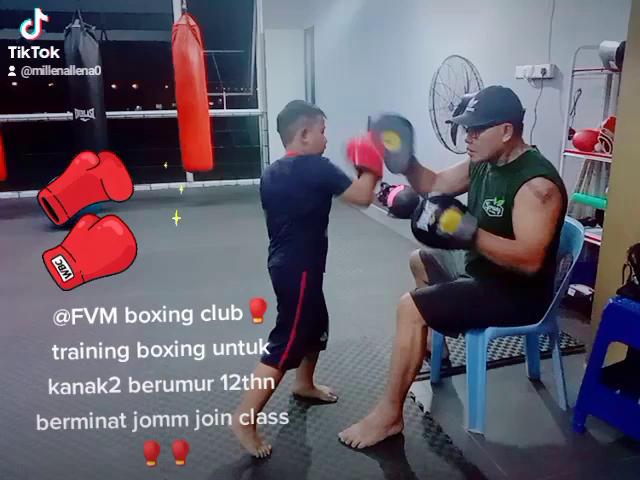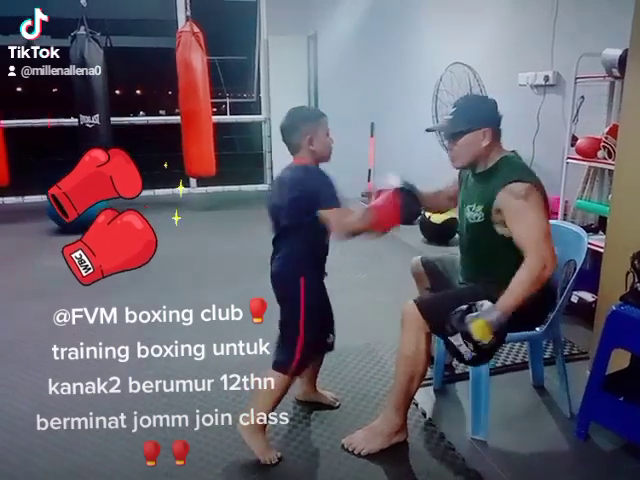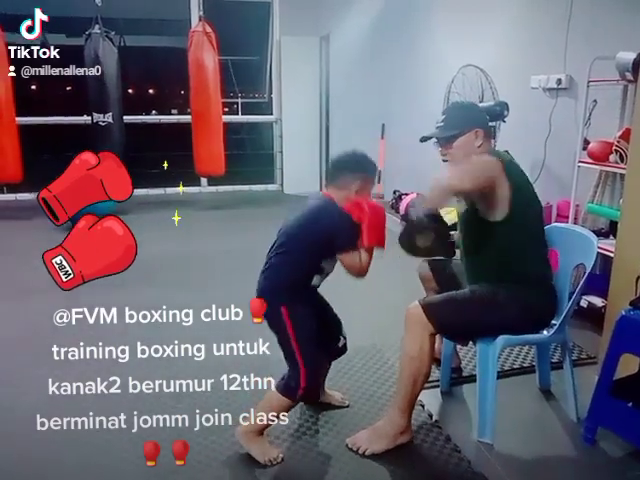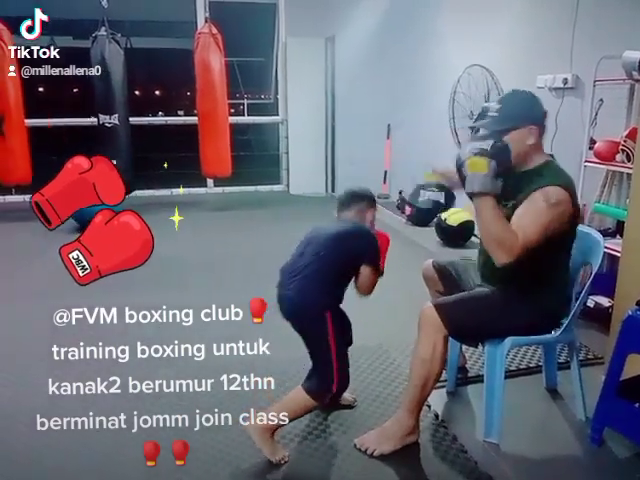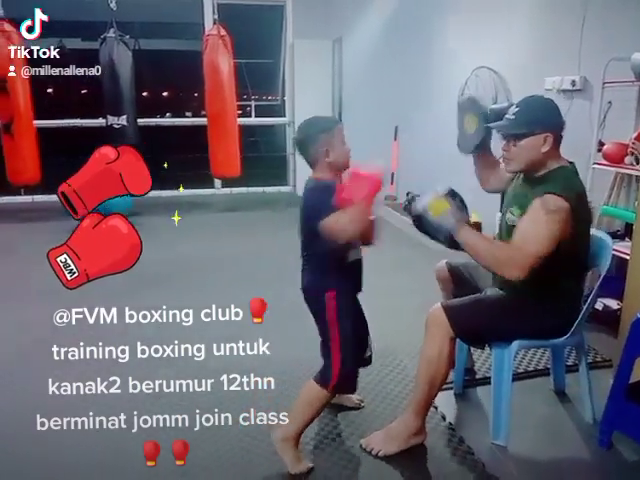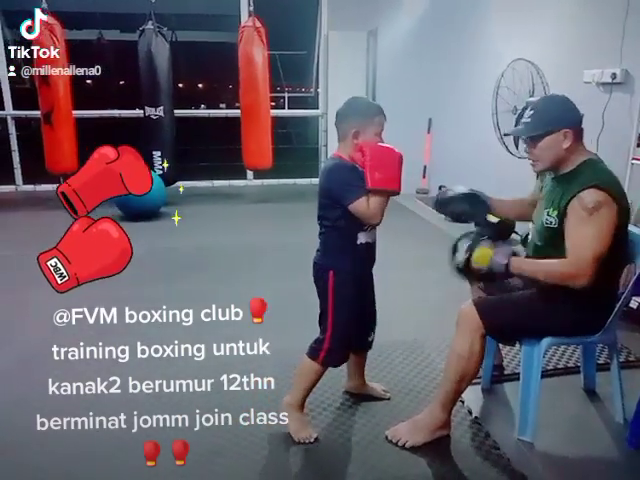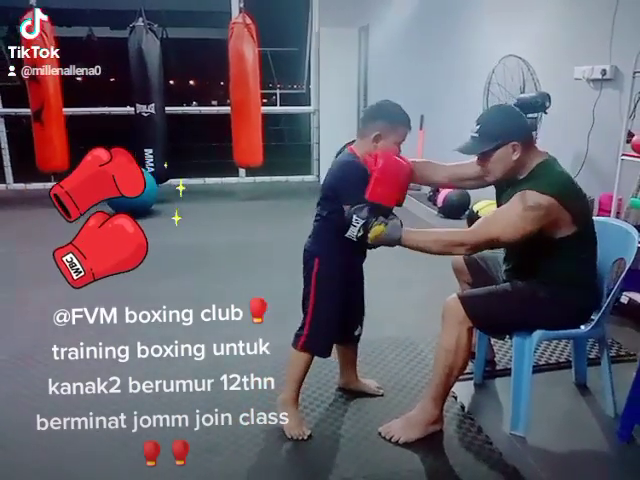
dt=0.7s
person 1, frame 1
left shoulder: (536, 182)
right shoulder: (487, 162)
left elbow: (530, 259)
right elbow: (436, 185)
left wrist: (469, 233)
right wrist: (405, 162)
left hip: (518, 293)
right hip: (484, 273)
left knee: (411, 307)
right knee: (422, 259)
left ankle: (389, 416)
person 1, frame 2
left shoulder: (515, 187)
right shoulder: (474, 171)
left elbow: (541, 262)
right elbow: (442, 202)
left wrist: (496, 315)
left hip: (514, 300)
right hip: (484, 281)
left knee: (416, 314)
right knee: (423, 266)
left ankle: (393, 424)
right ankle: (437, 347)
person 1, frame 3
left shoulder: (489, 164)
right shoulder: (490, 169)
left elbow: (453, 183)
left wrist: (421, 213)
left hip: (523, 299)
right hip: (499, 280)
left knee: (419, 315)
left ankle: (398, 424)
person 1, frame 4
left shoulder: (551, 191)
right shoulder: (503, 161)
left elbow: (504, 251)
right elbow: (457, 175)
left wrist: (482, 193)
left hip: (532, 301)
right hip: (496, 279)
left knee: (433, 317)
right knee: (433, 271)
left ankle: (405, 424)
right ankle: (451, 353)
person 1, frame 5
left shoulder: (556, 197)
right shoulder: (529, 170)
left elbow: (514, 265)
right elbow: (492, 182)
left wrist: (455, 226)
right wrist: (478, 147)
left hip: (543, 306)
right hip: (514, 284)
left knee: (439, 317)
right knee: (446, 272)
left ankle: (411, 425)
right ankle: (460, 357)
person 1, frame 6
left shoulder: (592, 194)
right shoulder: (558, 171)
left elbow: (580, 274)
right elbow: (533, 208)
left wrist: (506, 263)
right wrist: (484, 203)
left hip: (578, 303)
right hip: (547, 280)
left knee: (471, 315)
left ankle: (437, 418)
right ankle: (489, 355)
person 1, frame 7
left shoulder: (541, 195)
right shoulder: (516, 166)
left elbow: (468, 242)
right elbow: (443, 173)
left wrist: (394, 233)
left hip: (561, 295)
right hip: (533, 272)
left knee: (457, 308)
right knee: (465, 266)
left ankle: (429, 414)
person 2, frame 1
left shoulder: (271, 172)
right shoulder: (316, 168)
right elbow: (360, 196)
right wrist: (370, 167)
left hip: (286, 261)
right hip: (299, 267)
left knee: (316, 327)
right knee: (287, 343)
left ankle: (305, 384)
right ankle: (245, 417)
person 2, frame 2
left shoulder: (285, 179)
right shoulder: (314, 180)
left elbow: (281, 221)
right elbow: (342, 225)
right wrist: (374, 216)
left hip: (290, 268)
right hip: (300, 274)
left knee: (322, 331)
right knee: (295, 349)
left ankle: (308, 389)
right ankle: (252, 424)
person 2, frame 3
left shoulder: (324, 206)
right shoulder: (334, 217)
left elbow: (340, 248)
right elbow: (358, 268)
left wrist: (359, 226)
right wrist: (370, 234)
left hip: (297, 288)
right hip: (282, 297)
left knee: (332, 338)
right knee: (304, 376)
left ankle: (318, 392)
right ankle: (250, 432)
person 2, frame 4
left shoulder: (326, 229)
right shoulder: (365, 236)
right elbow: (364, 287)
right wrist: (376, 261)
left hip: (289, 292)
right hip: (310, 301)
left knee: (342, 332)
right knee: (331, 380)
left ankle: (329, 394)
right ankle: (264, 425)
person 2, frame 5
left shoulder: (331, 189)
right shoulder: (319, 193)
right elbow: (343, 231)
left wrist: (364, 224)
right wrist: (362, 198)
left hip: (341, 284)
right hip: (329, 290)
left knee: (357, 346)
right knee: (338, 367)
left ankle: (337, 393)
right ankle: (287, 435)
person 2, frame 6
left shoulder: (355, 167)
right shoulder: (338, 171)
left elbow: (372, 207)
right elbow: (372, 214)
left wrist: (385, 177)
right wrist: (382, 179)
left hip: (357, 264)
right hip: (337, 268)
left knee: (363, 327)
right knee: (332, 339)
left ankle: (356, 382)
right ankle: (293, 404)
person 2, frame 7
left shoulder: (365, 163)
right shoulder: (348, 169)
left hip: (350, 255)
right hip: (325, 257)
left knee: (351, 320)
right knee: (315, 328)
left ankle: (349, 377)
right ankle: (288, 401)
